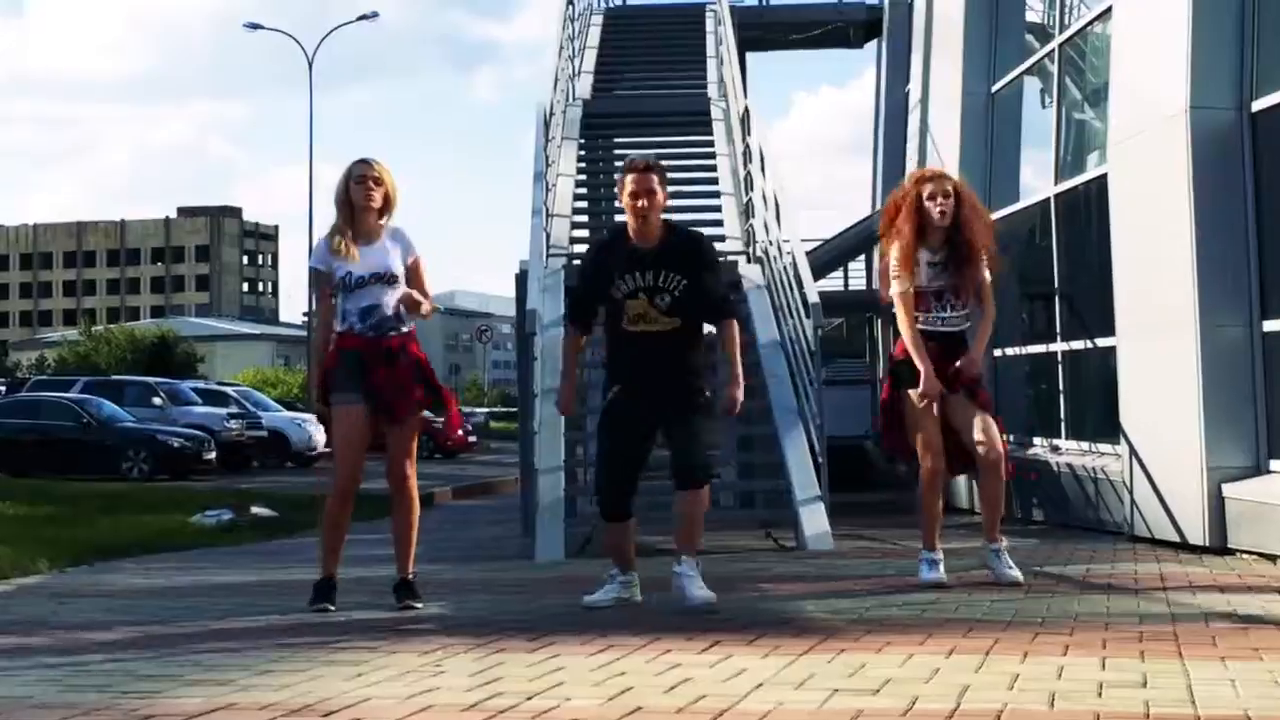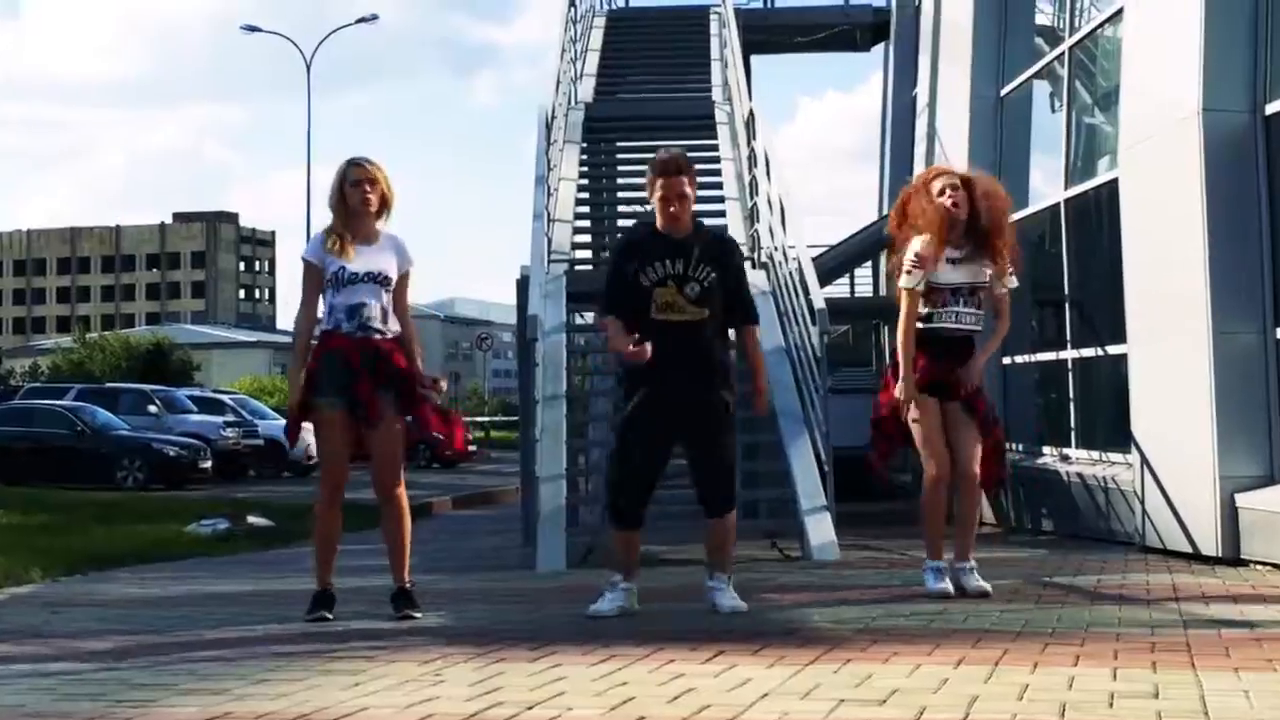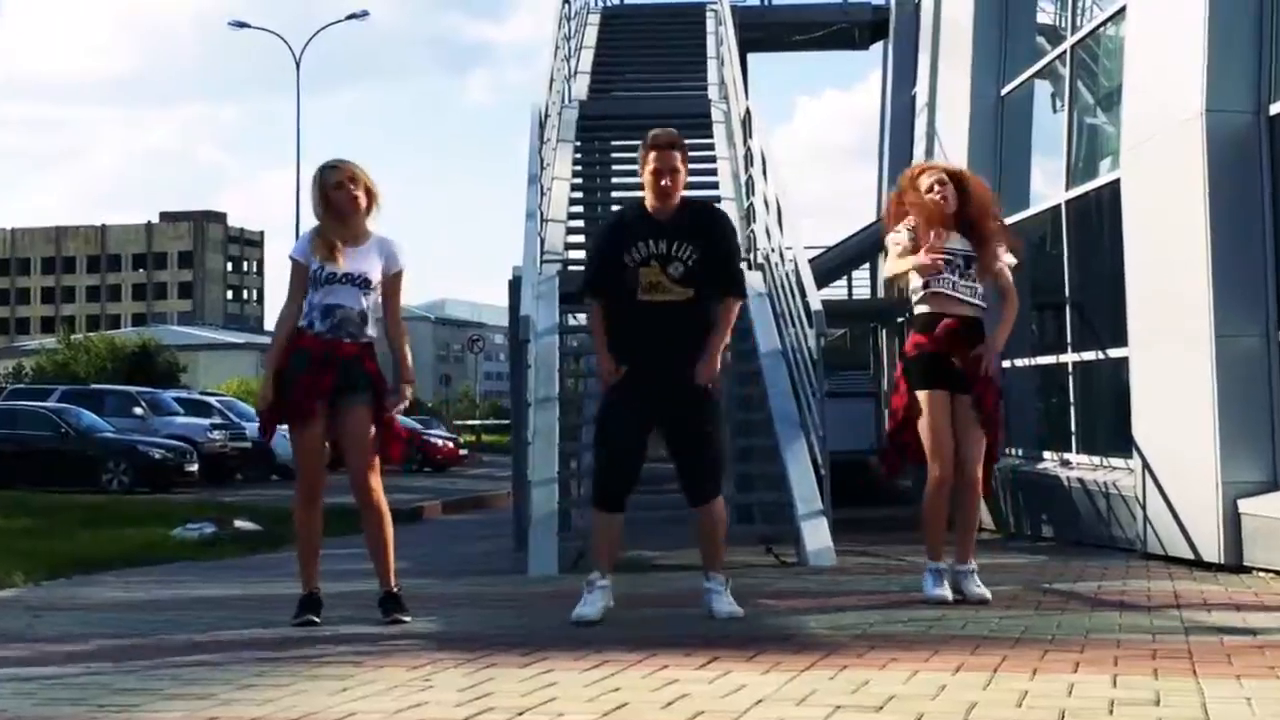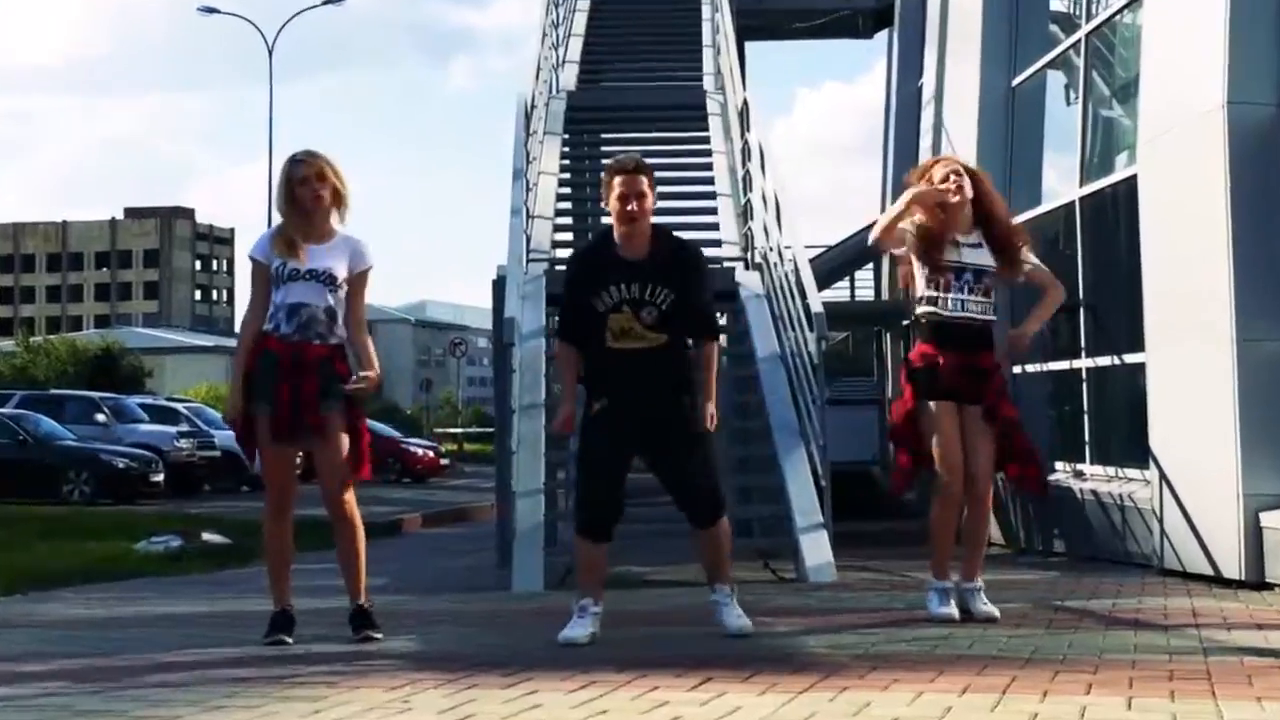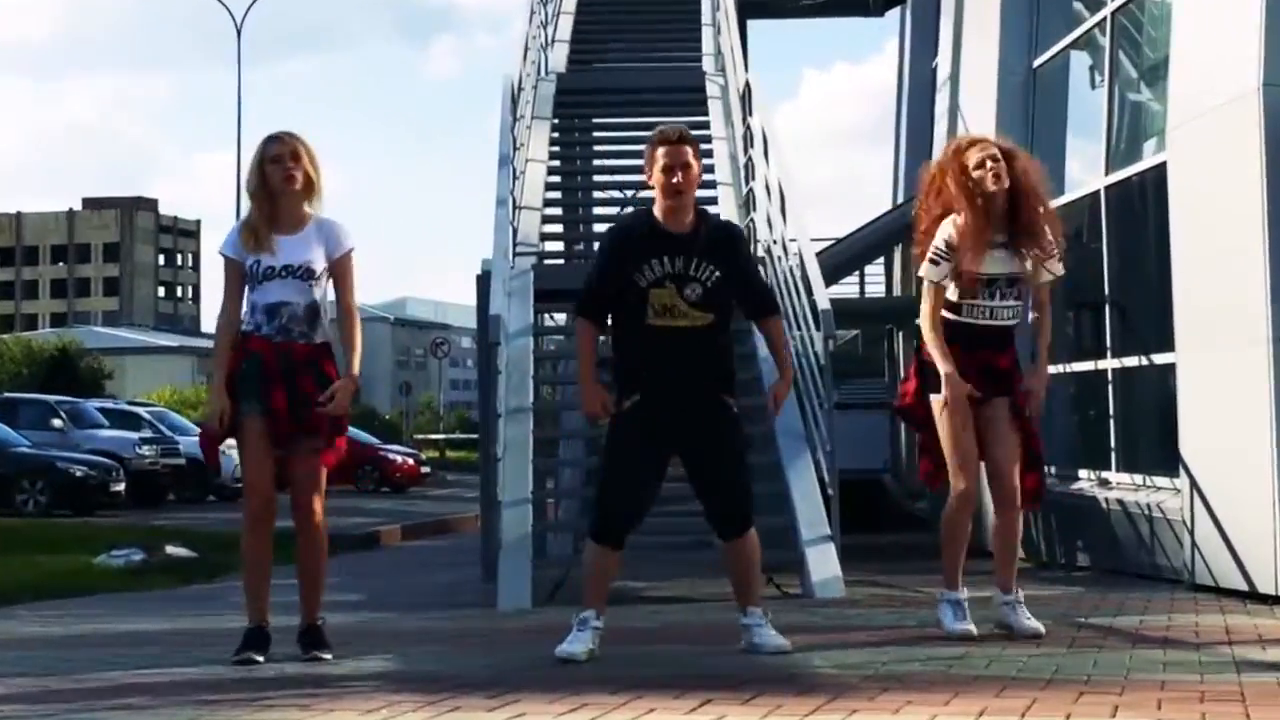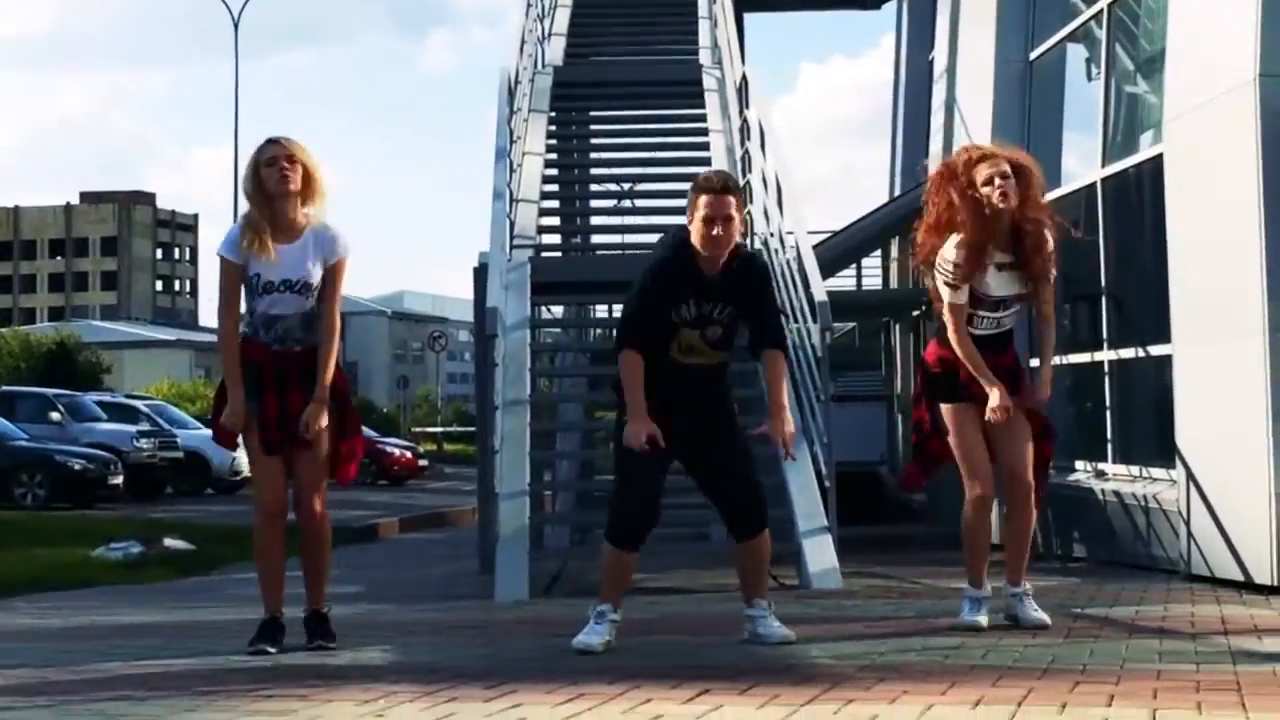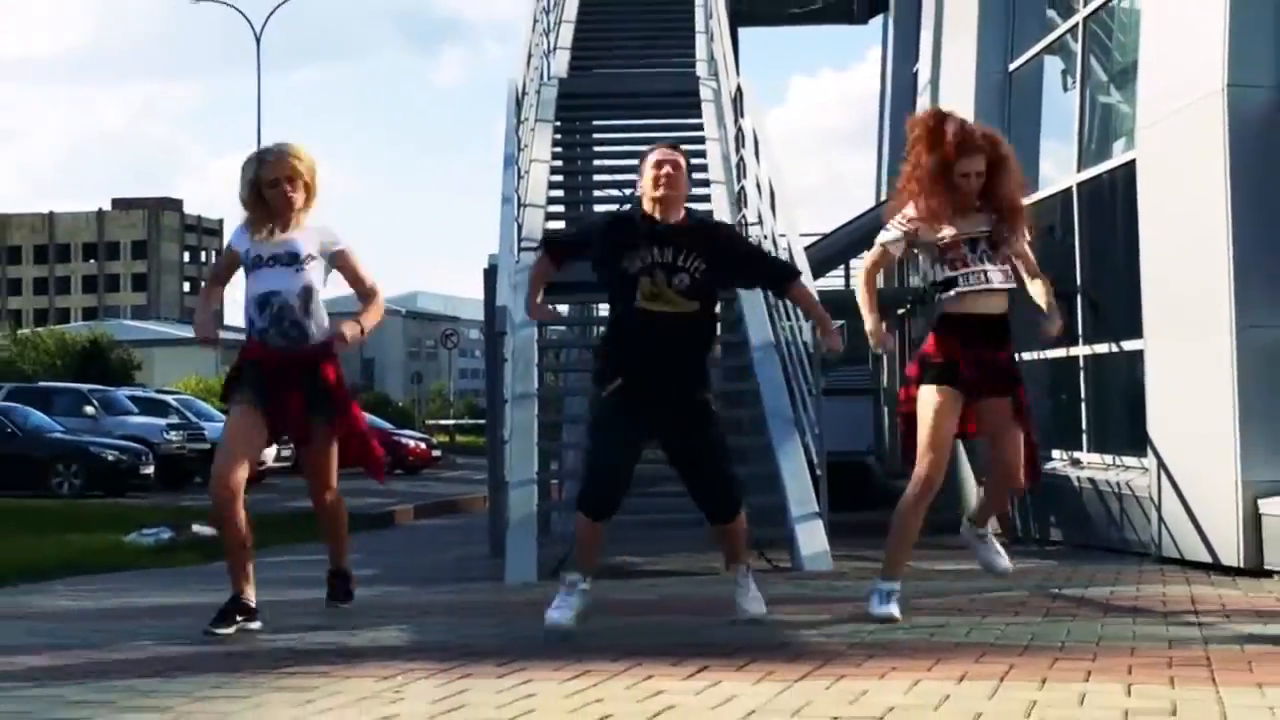
dt=0.3s
person 1, frame 1
left shoulder: (401, 241)
right shoulder: (328, 249)
left elbow: (426, 304)
right elbow: (323, 320)
left wrist: (413, 301)
right wrist: (317, 382)
left hip: (401, 358)
right hip: (352, 360)
left knee: (403, 476)
right knee: (345, 477)
left ankle: (405, 578)
right ankle: (326, 579)
person 1, frame 2
left shoulder: (395, 248)
right shoulder: (323, 245)
left elbow: (401, 317)
right elbow: (307, 313)
left wrist: (418, 370)
right wrist: (295, 376)
left hip: (384, 363)
right hip: (335, 360)
left knee: (390, 483)
right knee: (332, 483)
left ankle: (402, 587)
right ankle: (323, 589)
person 1, frame 3
left shoulder: (385, 250)
right shoulder: (311, 244)
left elbow: (393, 321)
right elbow: (291, 310)
left wrist: (406, 379)
right wrist: (269, 374)
left hip: (357, 365)
right hip: (307, 361)
left knee: (367, 482)
right knee: (310, 484)
left ankle: (390, 590)
right ankle: (310, 592)
person 1, frame 4
left shoulder: (352, 249)
right shoulder: (271, 243)
left elbow: (356, 322)
right elbow: (255, 315)
left wrist: (370, 368)
right wrist: (237, 382)
left hip: (326, 369)
right hip: (274, 366)
left knee: (340, 494)
right knee: (279, 497)
left ankle: (359, 605)
right ankle: (282, 609)
person 1, frame 5
left shoulder: (329, 234)
right shoulder: (243, 237)
left elbow: (348, 311)
right elbow: (229, 315)
left wrist: (349, 376)
right wrist: (218, 387)
left hip: (312, 368)
right hip: (257, 367)
left knee: (309, 506)
right knee: (259, 504)
left ankle: (312, 624)
right ankle: (256, 626)
person 1, frame 6
left shoulder: (325, 237)
right shoulder: (242, 237)
left elbow: (329, 322)
right elbow: (228, 320)
left wrist: (321, 398)
right wrist: (234, 395)
left hip: (309, 369)
right hip: (259, 369)
left knee: (310, 501)
right knee: (270, 502)
left ankle: (316, 611)
right ankle: (272, 617)
person 1, frame 7
left shoulder: (321, 236)
right shoulder: (247, 234)
left elbow: (371, 294)
right elbow: (213, 283)
left wrist: (357, 325)
right wrist: (205, 317)
left hip: (313, 367)
right hip: (259, 368)
left knee: (323, 492)
right knee: (224, 482)
left ankle: (338, 566)
right ankle: (244, 599)
person 2, frame 1
left shoulder: (694, 249)
right shoulder: (604, 253)
left elbow: (724, 316)
right elbow: (579, 318)
left wrist: (735, 375)
right wrist: (568, 376)
left hip: (684, 384)
right hip: (627, 387)
left knee: (693, 465)
right knee: (612, 486)
left ankle: (686, 569)
right ankle: (623, 578)
person 2, frame 2
left shoulder: (721, 247)
right shoulder: (631, 246)
left elbow: (744, 317)
right elbow: (610, 313)
left wrist: (758, 378)
right wrist: (622, 345)
left hip: (708, 390)
right hip: (649, 390)
left knee: (720, 491)
right knee: (625, 494)
left ankle: (720, 583)
right ankle: (623, 585)
person 2, frame 3
left shoulder: (711, 223)
right shoulder: (619, 227)
left elbow: (733, 293)
right elbow: (595, 294)
left wrist: (714, 350)
right wrist: (603, 353)
left hip: (689, 372)
right hip: (629, 372)
left knee: (704, 477)
right knee: (611, 478)
left ankle: (715, 585)
right ankle: (599, 586)
person 2, frame 4
left shoulder: (684, 258)
right shoulder: (588, 261)
left elbow: (706, 333)
right elbow: (568, 336)
left wrist: (708, 398)
right wrist: (569, 400)
left hip: (673, 404)
right hip: (608, 406)
left knee: (707, 500)
right knee: (594, 510)
left ankle: (723, 598)
right ankle: (587, 611)
person 2, frame 5
left shoulder: (727, 238)
right shoulder: (623, 239)
left elbow: (763, 307)
right elbow: (591, 314)
left wrist: (785, 373)
right wrist: (588, 382)
left hip: (709, 400)
right hip: (641, 401)
left knee: (735, 511)
right knee: (613, 512)
person 2, frame 6
left shoulder: (750, 269)
right shoulder: (664, 266)
left elbow: (770, 341)
right elbow: (631, 341)
left wrist: (780, 409)
right wrist: (637, 415)
left hip: (710, 406)
right hip: (652, 409)
left knee: (749, 507)
right knee: (632, 514)
left ankle: (758, 613)
right ankle: (604, 616)
person 2, frame 7
left shoulder: (714, 236)
right shoulder: (617, 228)
left elbow: (781, 276)
right elbow: (555, 251)
left wrist: (822, 324)
right wrist: (535, 297)
left hip: (688, 389)
right hip: (625, 387)
left knee: (721, 490)
right knee: (601, 487)
left ankle: (739, 578)
right ankle: (575, 587)
person 3, frame 1
left shoulder: (970, 246)
right shoulder: (903, 250)
left elbow: (987, 305)
right elbow: (905, 317)
left wrist: (976, 353)
right wrist: (925, 370)
left hip: (958, 360)
right hip: (915, 363)
left knee: (992, 452)
right knee: (933, 464)
left ankle: (994, 547)
right ankle: (930, 555)
person 3, frame 2
left shoulder: (991, 251)
right shoulder: (922, 248)
left elbow: (1003, 316)
right elbow: (907, 315)
left wrist: (979, 362)
right wrist: (906, 377)
left hip: (963, 366)
right hip: (921, 365)
left knee: (971, 470)
right knee: (938, 470)
left ankle: (964, 564)
right ankle: (935, 565)
person 3, frame 3
left shoulder: (983, 239)
right shoulder: (914, 233)
left elbow: (1011, 299)
right elbow: (891, 268)
left wrist: (997, 341)
right wrist: (914, 261)
left hip: (973, 355)
right hip: (927, 350)
left knee: (972, 471)
right knee: (942, 468)
left ankle: (964, 568)
right ankle: (934, 568)
person 3, frame 4
left shoulder: (1000, 242)
right shoulder: (924, 232)
left elbow: (1054, 289)
right elbow: (878, 239)
left wrist: (1028, 328)
right wrist: (909, 199)
left hip: (982, 363)
right hip: (933, 361)
left knee: (981, 482)
right knee: (951, 482)
left ankle: (971, 585)
right ankle: (940, 585)
person 3, frame 5
left shoulder: (1034, 230)
right shoulder: (954, 230)
left elbow: (1042, 305)
right elbow: (931, 308)
left wrist: (1040, 369)
right wrist: (948, 371)
left hip: (1002, 363)
right hip: (953, 364)
left knee: (1010, 485)
right knee: (965, 485)
right ankle: (952, 596)
person 3, frame 6
left shoulder: (1036, 238)
right shoulder: (960, 248)
left elbow: (1045, 307)
right elbow: (955, 331)
left wrist: (1046, 371)
right wrist: (992, 388)
left hip: (1003, 362)
right hip: (952, 366)
left knee: (1023, 483)
right knee: (981, 487)
left ankle: (1017, 593)
right ankle: (976, 591)
person 3, frame 7
left shoulder: (1003, 217)
right shoulder: (922, 214)
left elbow: (1032, 271)
right elbow: (868, 267)
left wrist: (1050, 307)
right wrist: (872, 318)
left hip: (998, 350)
right hip: (947, 352)
left knee: (1012, 478)
right knee: (928, 477)
left ankle: (979, 527)
right ankle: (887, 584)
